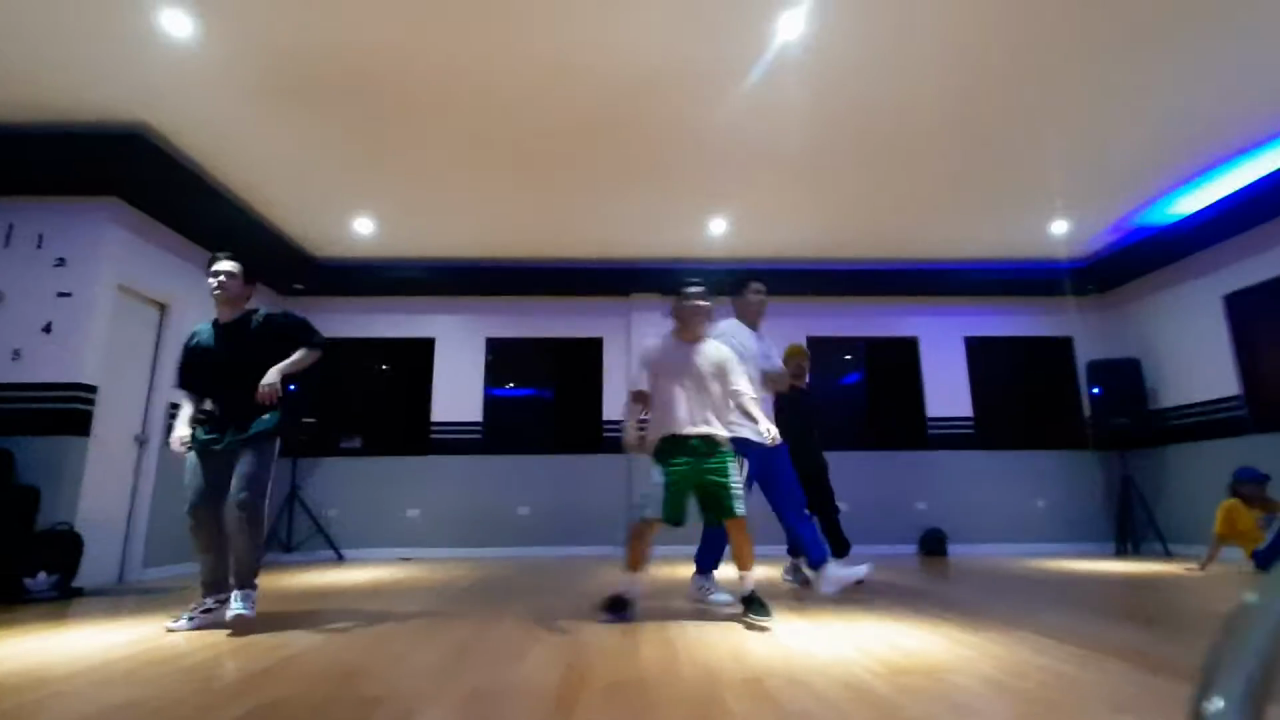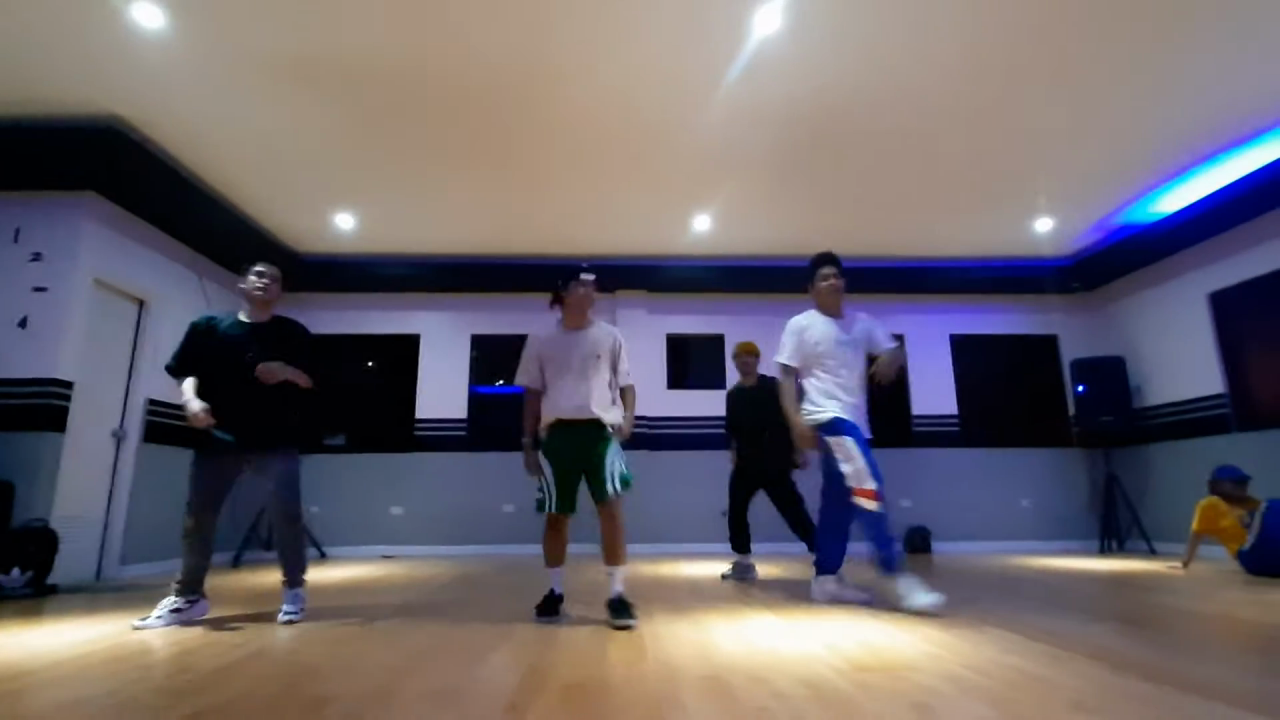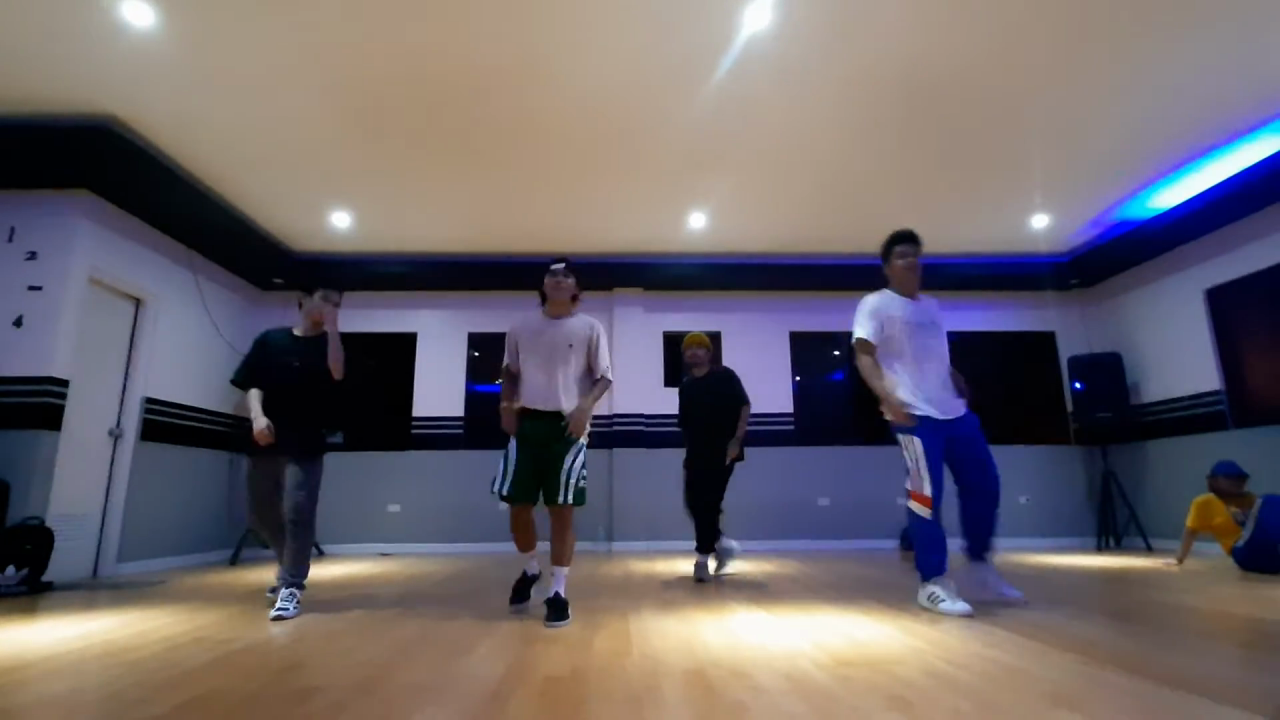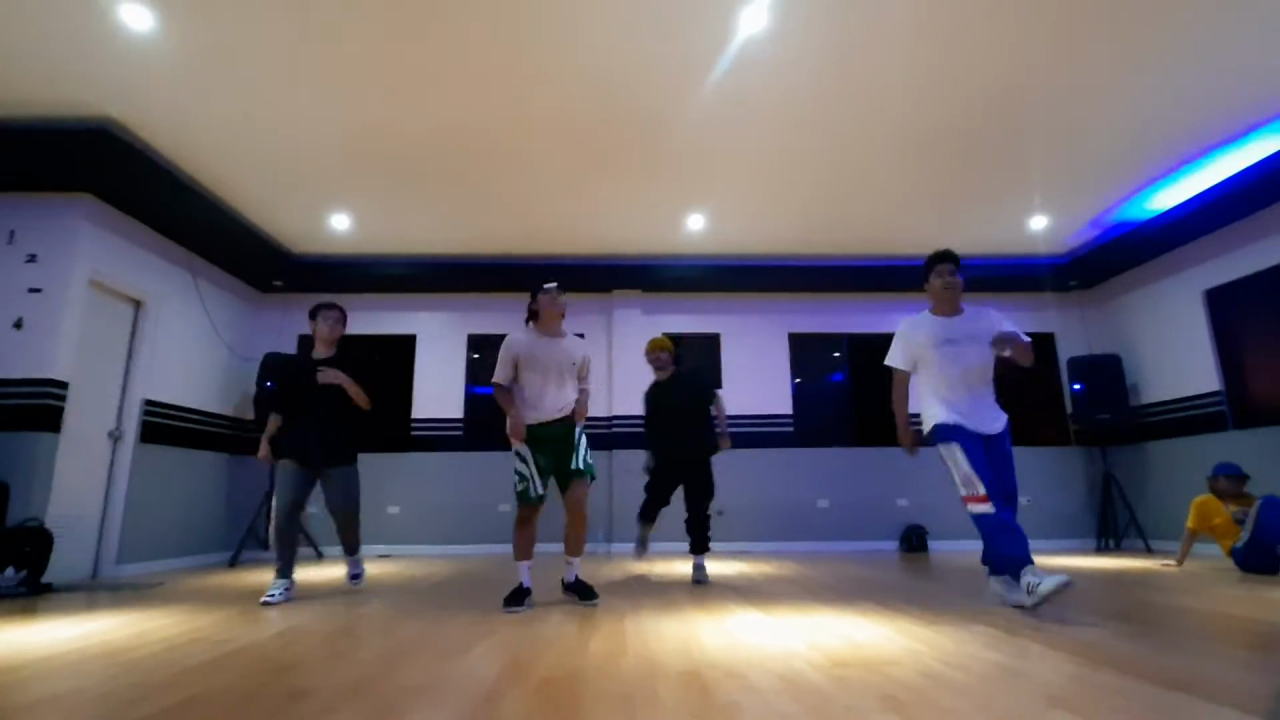
dt=0.5s
person 1, frame 1
left shoulder: (762, 339)
right shoulder: (728, 331)
left elbow: (780, 381)
left wrist: (779, 377)
left hip: (766, 435)
right hip: (739, 434)
left knee: (792, 502)
left ankle: (825, 571)
right ankle: (702, 576)
person 1, frame 2
left shoulder: (861, 322)
right shoulder: (800, 326)
left elbow: (894, 351)
right elbow: (787, 375)
left wrist: (889, 360)
right wrist: (796, 419)
left hip: (854, 420)
right hip: (830, 418)
left knee: (839, 503)
right knee: (868, 488)
left ankle: (826, 578)
right ankle: (897, 578)
person 1, frame 3
left shoulder: (930, 307)
right shoulder: (875, 305)
right elbow: (863, 354)
left wrist: (956, 378)
right wrist: (886, 394)
left hip: (953, 410)
right hip: (914, 412)
left knee: (983, 483)
right knee: (926, 492)
left ankle: (979, 563)
right ankle: (933, 583)
person 1, frame 4
left shoulder: (988, 320)
right shoulder: (911, 329)
left elbow: (1026, 357)
right elbow: (900, 380)
left wrist: (1014, 341)
right wrist: (902, 426)
left hip: (991, 421)
right hip: (948, 424)
left knee: (1004, 497)
right knee: (982, 493)
left ankle: (1002, 575)
right ankle: (1026, 573)
person 2, frame 1
left shoulder: (721, 353)
right shoulder: (656, 353)
left elbow: (742, 394)
right elbow: (640, 395)
left wrist: (763, 422)
right wrist: (631, 427)
left hip: (713, 445)
right hip: (671, 446)
left knee: (737, 519)
right knee: (648, 521)
left ankle: (749, 592)
right ankle: (626, 593)
person 2, frame 2
left shoulder: (609, 336)
right shoulder: (540, 342)
left elbow: (625, 384)
right elbow: (532, 394)
left wrist: (628, 418)
right wrist: (528, 442)
left hip: (600, 430)
right hip: (558, 432)
left knee: (610, 508)
right knee: (556, 516)
left ankle: (617, 594)
right ankle: (554, 592)
person 2, frame 3
left shoulder: (590, 329)
right shoulder: (522, 329)
left elbow: (603, 378)
right elbow: (511, 372)
left wrist: (584, 408)
right wrist: (507, 406)
left hip: (568, 425)
right hip: (527, 421)
left knee: (562, 509)
right knee: (519, 505)
left ankle: (558, 594)
right ankle: (529, 570)
person 2, frame 4
left shoulder: (578, 347)
right shoulder: (516, 342)
right elbow: (500, 385)
left wrist: (583, 400)
right wrist: (513, 415)
left hip: (568, 428)
right hip: (530, 431)
left knee: (577, 504)
right knee: (528, 509)
left ankle: (572, 578)
right ankle: (524, 583)
person 3, frame 1
left shoulder: (268, 322)
right shoulder: (199, 340)
left elbow: (313, 346)
right elbow: (191, 390)
left wrist: (281, 369)
right wrist: (183, 423)
left hip: (257, 429)
right hip: (212, 434)
left knee: (245, 503)
right knee: (200, 510)
left ankle: (243, 589)
right ankle: (215, 596)
person 3, frame 2
left shoulder: (293, 334)
right shoulder: (209, 328)
left elbow: (309, 382)
right elbow: (186, 372)
left wrist: (286, 371)
right wrist: (191, 399)
left hip: (275, 438)
right hip: (218, 437)
left knee: (286, 508)
right knee: (198, 514)
left ankle: (293, 587)
right ankle: (188, 597)
person 3, frame 3
left shoulder: (331, 344)
right shoulder: (269, 340)
left elbow: (337, 373)
right elbow: (252, 383)
left wrist: (331, 328)
right wrist: (257, 415)
left hip: (304, 443)
right hip: (266, 441)
left knee: (298, 513)
right knee: (262, 514)
left ankle: (291, 588)
right ankle: (286, 574)
person 3, frame 4
left shoulder: (349, 366)
right shoulder: (295, 366)
left elbow: (365, 404)
right elbow: (280, 408)
left wrist: (343, 380)
right wrist: (266, 439)
left hip: (337, 453)
right hip: (296, 451)
left knee: (345, 511)
right knee: (285, 511)
left ankle: (353, 558)
right ankle: (283, 579)
person 4, frame 1
left shoulder: (813, 394)
right shoulder: (781, 394)
left hip: (815, 462)
right hip: (793, 463)
left knee: (828, 511)
left ankle: (840, 558)
right ankle: (795, 562)
person 4, frame 2
left shoulder: (772, 386)
right shoulder: (733, 394)
left wrist: (798, 451)
right wrist: (734, 451)
left hip: (774, 461)
right hip: (746, 462)
left knee: (792, 510)
right knee: (736, 511)
right ankle: (744, 562)
person 4, frame 3
left shoulder: (725, 377)
right shoulder: (686, 387)
left elbow: (744, 408)
left wrist: (736, 441)
right wrist: (688, 452)
left hip: (723, 452)
right hip: (697, 453)
left knee: (707, 503)
right knee: (694, 502)
left ankle: (702, 558)
right ankle: (723, 544)
person 4, frame 4
left shoulder: (690, 379)
right shoulder: (652, 393)
left elbow: (714, 400)
right elbow: (651, 428)
left wrist: (723, 432)
right wrist: (650, 456)
left hip: (697, 453)
right hip: (668, 456)
left knee: (698, 508)
right knee: (654, 497)
left ankle: (698, 561)
right ankle: (644, 529)
